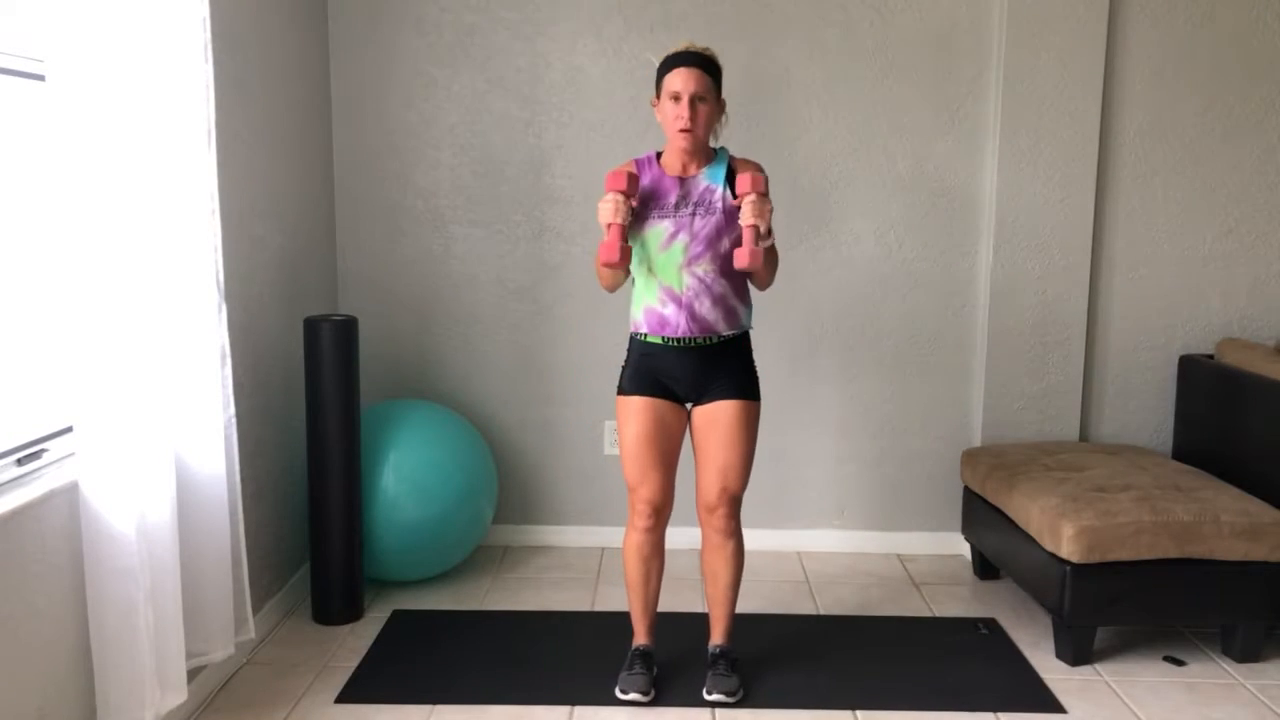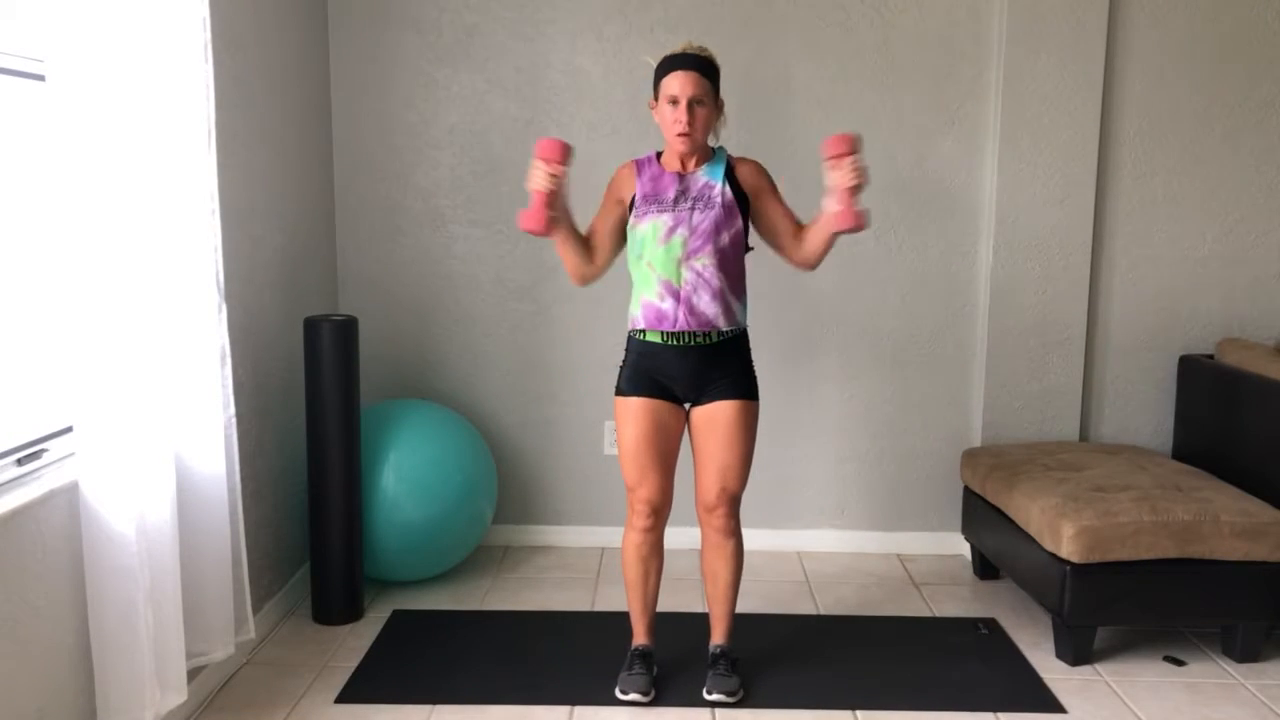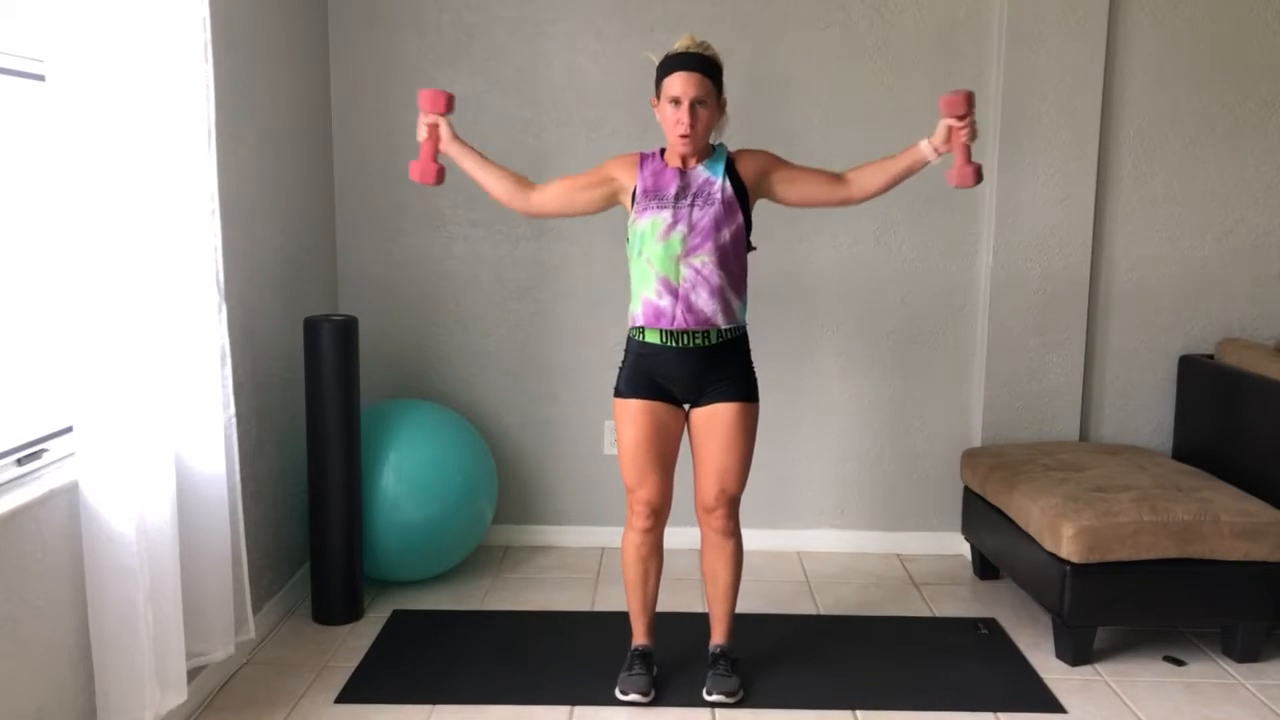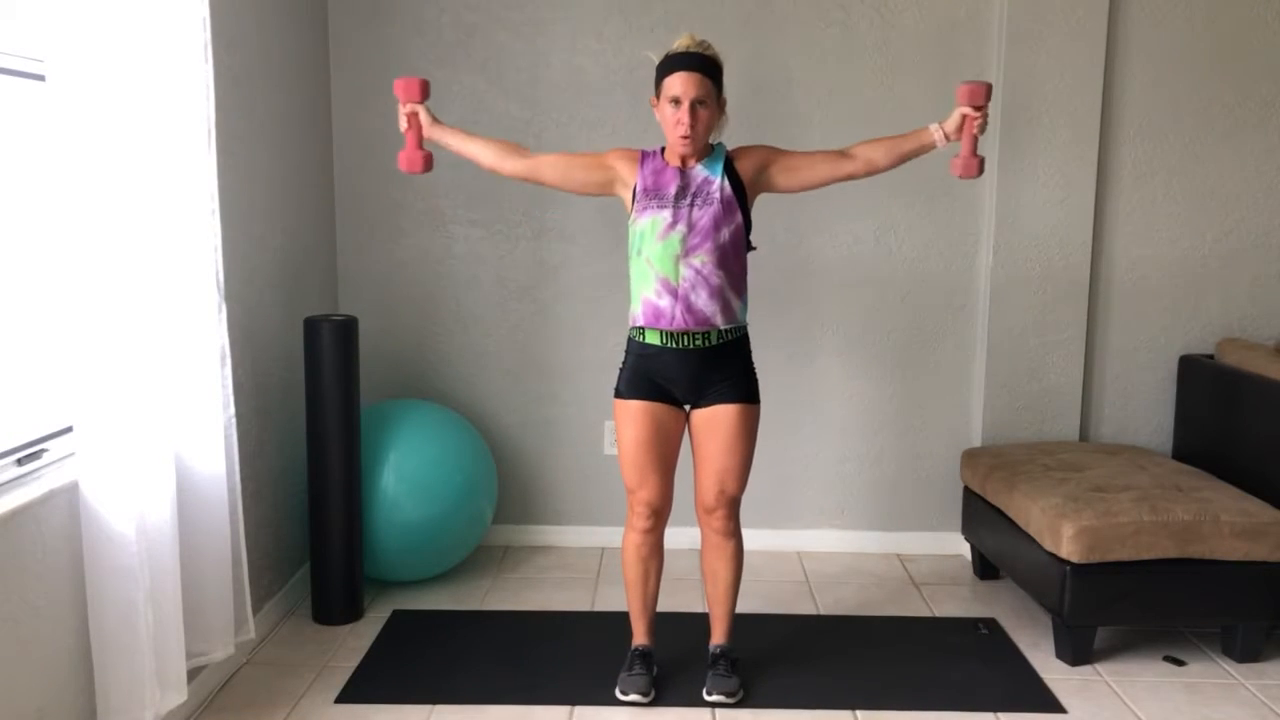
dt=0.3s
person 1, frame 1
left shoulder: (743, 176)
right shoulder: (633, 178)
left elbow: (762, 280)
right elbow: (609, 281)
left wrist: (760, 234)
right wrist: (609, 230)
left hip: (725, 362)
right hip: (650, 360)
left knee: (720, 509)
right knee: (647, 509)
left ankle: (720, 649)
right ankle: (641, 647)
person 1, frame 2
left shoulder: (745, 176)
right shoulder: (630, 178)
left elbow: (804, 255)
right elbow: (584, 270)
left wrist: (835, 204)
right wrist: (554, 207)
left hip: (723, 361)
right hip: (648, 359)
left knee: (720, 510)
right knee: (645, 508)
left ankle: (720, 649)
right ankle: (641, 647)
person 1, frame 3
left shoulder: (747, 171)
right shoulder: (628, 173)
left elbow: (848, 186)
right elbow: (528, 197)
left wrist: (929, 148)
right wrist: (452, 146)
left hip: (722, 361)
right hip: (648, 360)
left knee: (719, 511)
right knee: (644, 510)
left ankle: (720, 649)
right ankle: (640, 648)
person 1, frame 4
left shoulder: (747, 168)
right shoulder: (627, 170)
left elbow: (852, 162)
right elbow: (520, 163)
left wrist: (938, 134)
right wrist: (436, 130)
left hip: (723, 362)
right hip: (648, 361)
left knee: (720, 512)
right knee: (645, 511)
left ankle: (720, 650)
right ankle: (641, 648)
